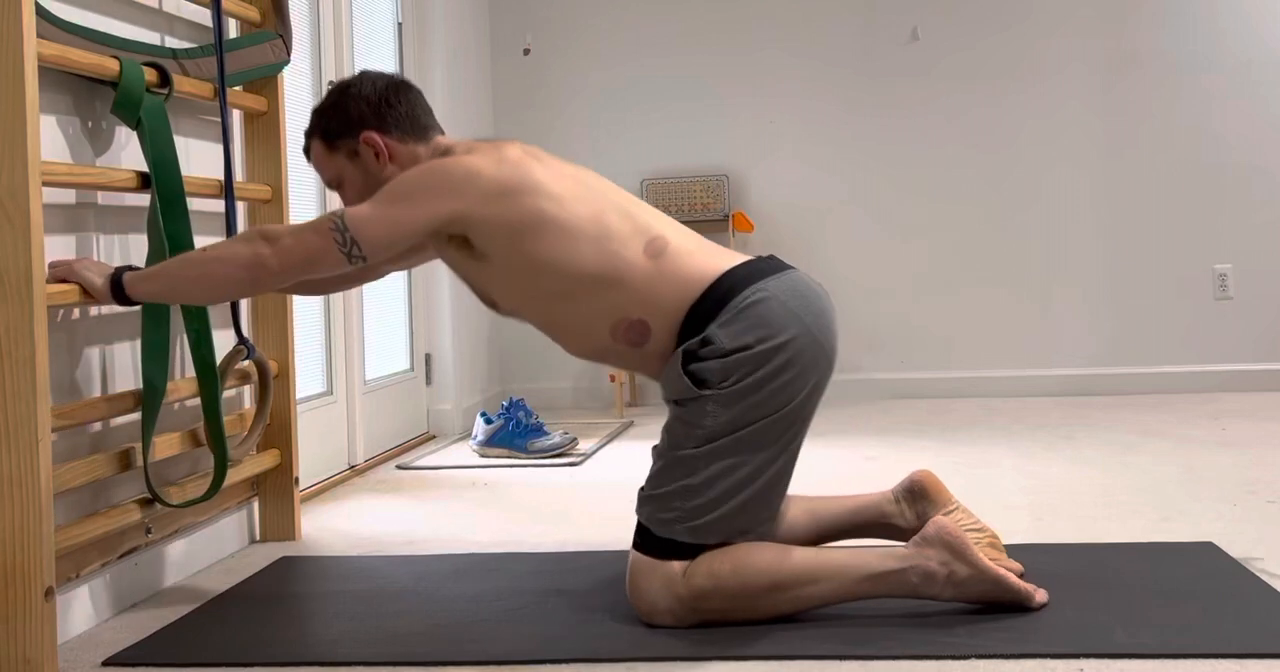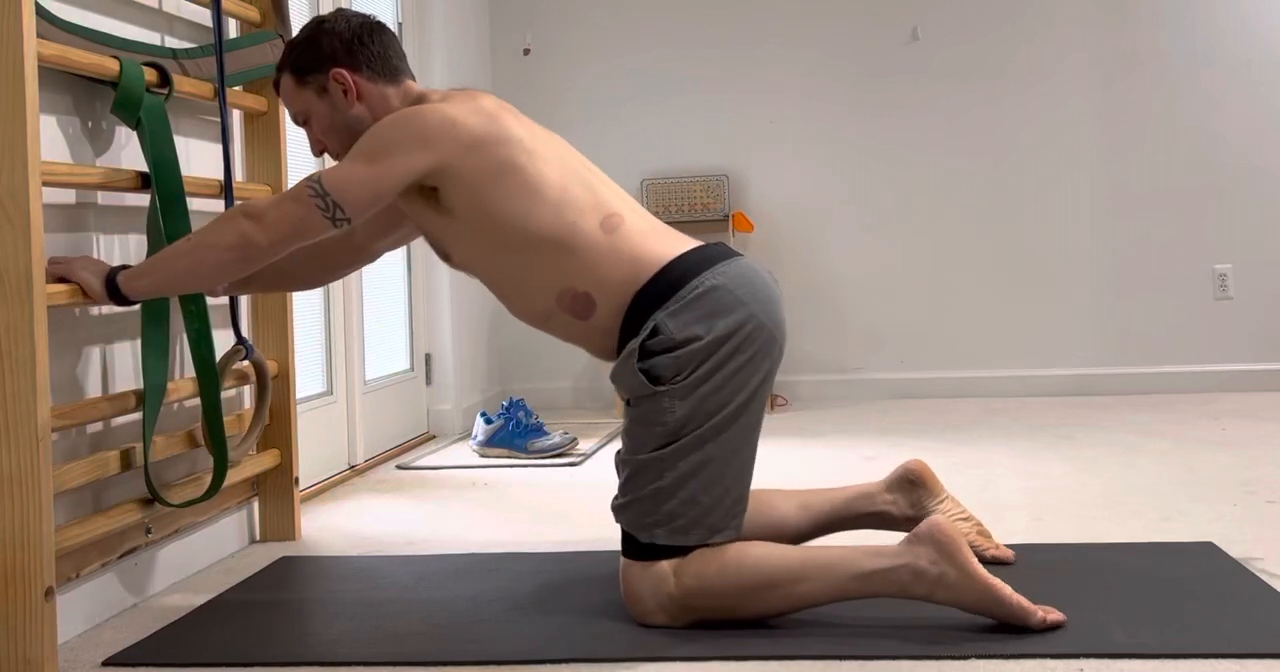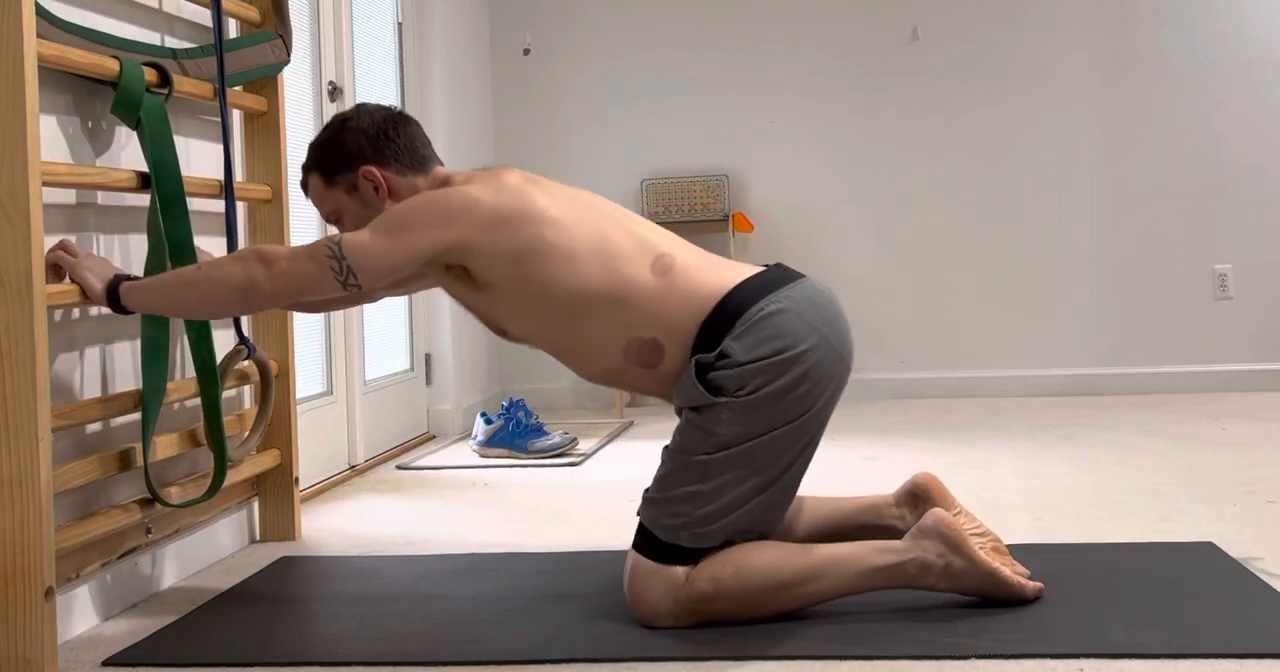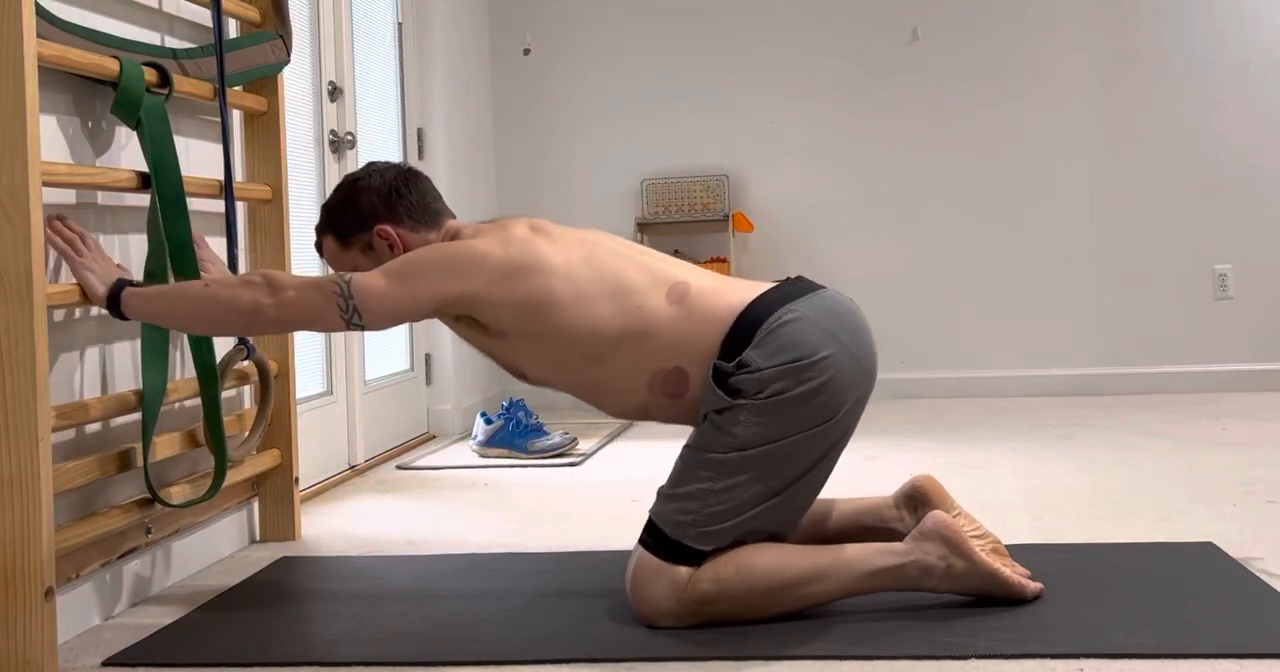
dt=0.5s
person 1, frame 1
left shoulder: (444, 180)
right shoulder: (477, 183)
left elbow: (279, 254)
right elbow: (339, 267)
left wrist: (124, 281)
right wrist: (196, 275)
left hip: (750, 335)
right hip: (774, 314)
left knee: (665, 587)
right knee: (710, 536)
left ankle: (924, 564)
right ankle: (898, 506)
person 1, frame 2
left shoulder: (421, 126)
right shoulder: (436, 159)
left elbow: (264, 228)
right elbow: (329, 255)
left wrist: (121, 283)
right wrist: (196, 278)
left hip: (694, 323)
right hip: (722, 302)
left knee: (661, 589)
right knee: (698, 538)
left ankle: (916, 562)
right ankle: (891, 498)
person 1, frame 3
left shoulder: (449, 214)
right shoulder: (480, 213)
left elbow: (274, 277)
right elbow: (318, 285)
left wrist: (118, 287)
right wrist: (210, 282)
left hip: (766, 348)
right hip: (795, 321)
left knee: (662, 589)
right knee: (715, 536)
left ankle: (917, 558)
right ankle: (901, 508)
person 1, frame 4
left shoulder: (456, 266)
right shoulder: (499, 248)
left elbow: (278, 303)
left wrist: (119, 292)
right wrist: (226, 290)
left hip: (785, 360)
right hip: (813, 331)
left knee: (664, 589)
right knee: (723, 542)
left ankle: (919, 557)
right ankle: (901, 512)
